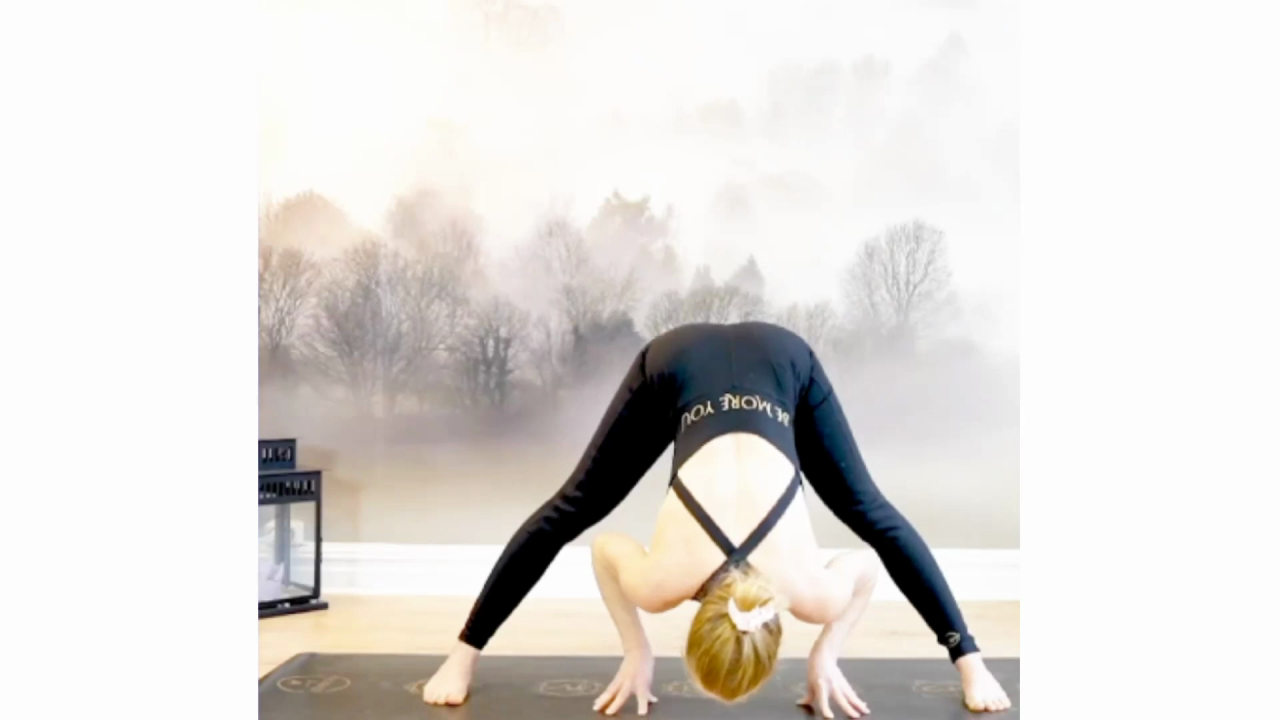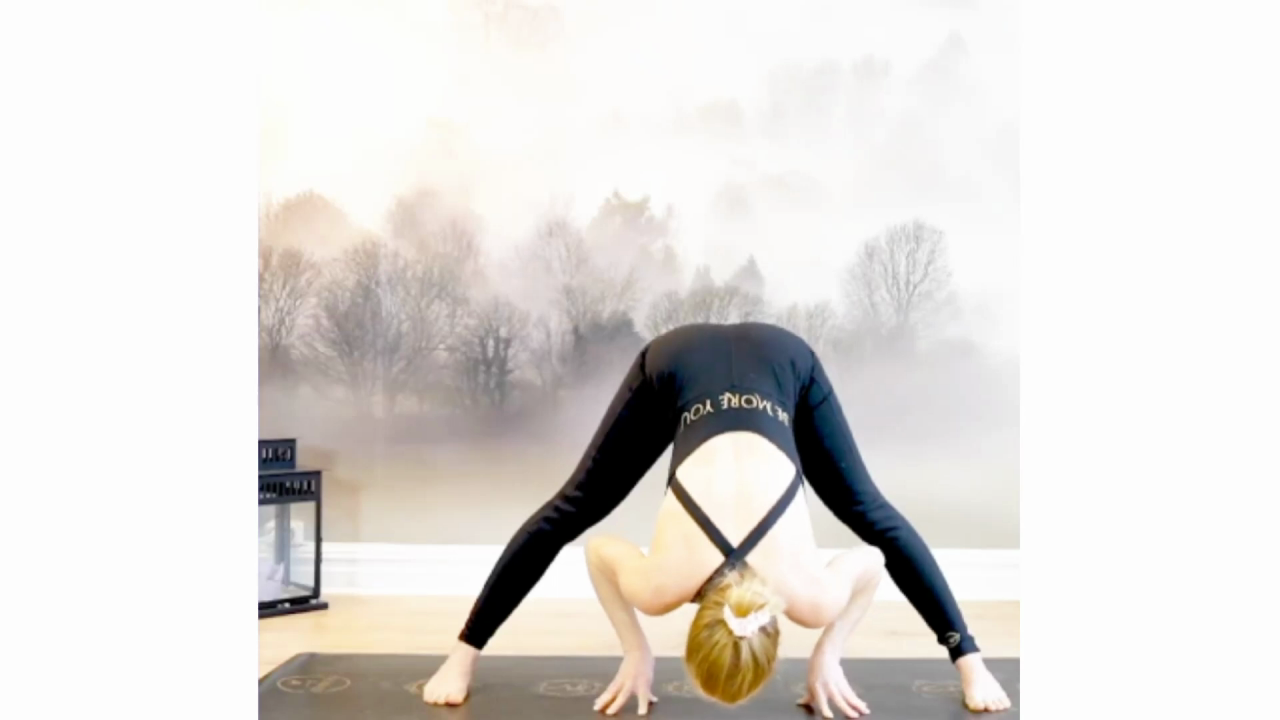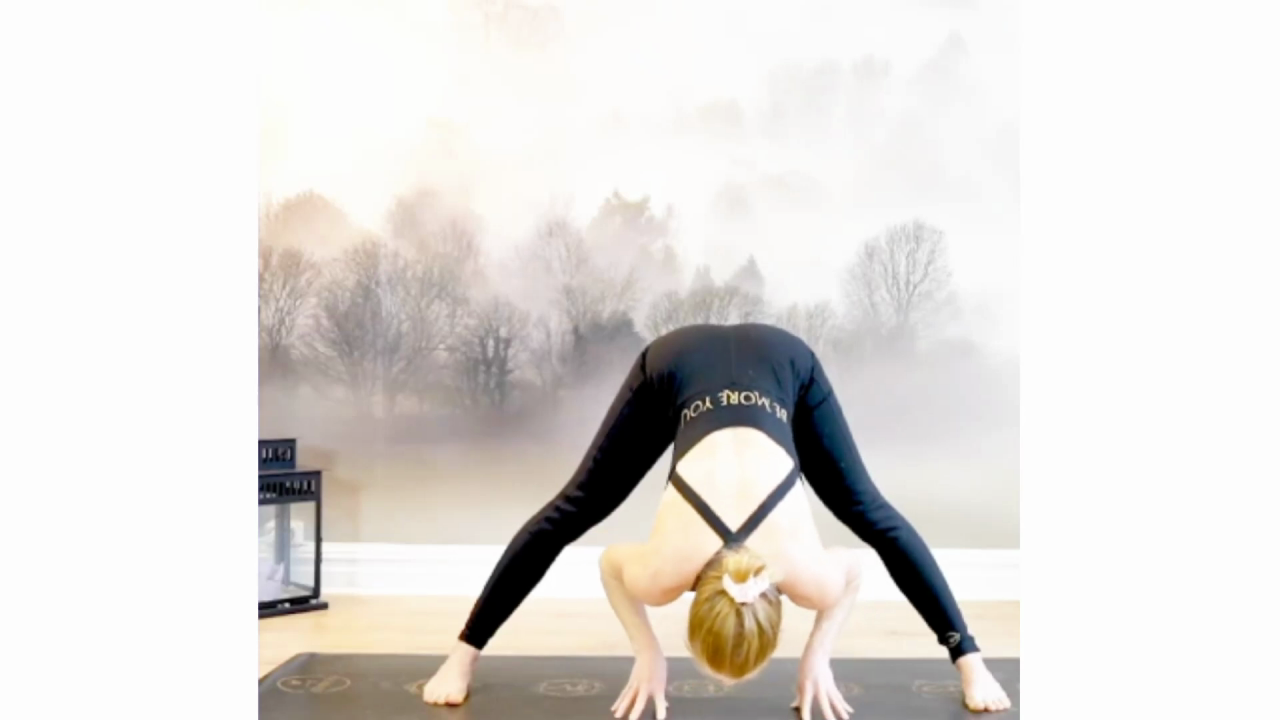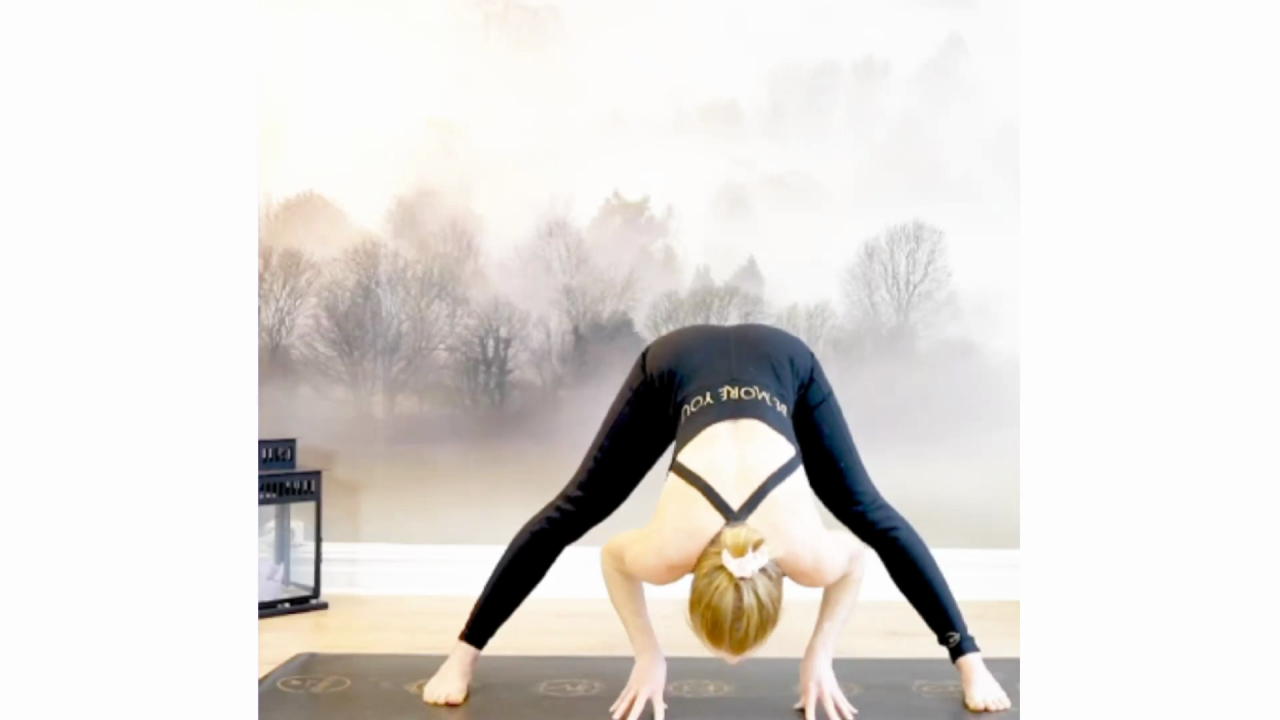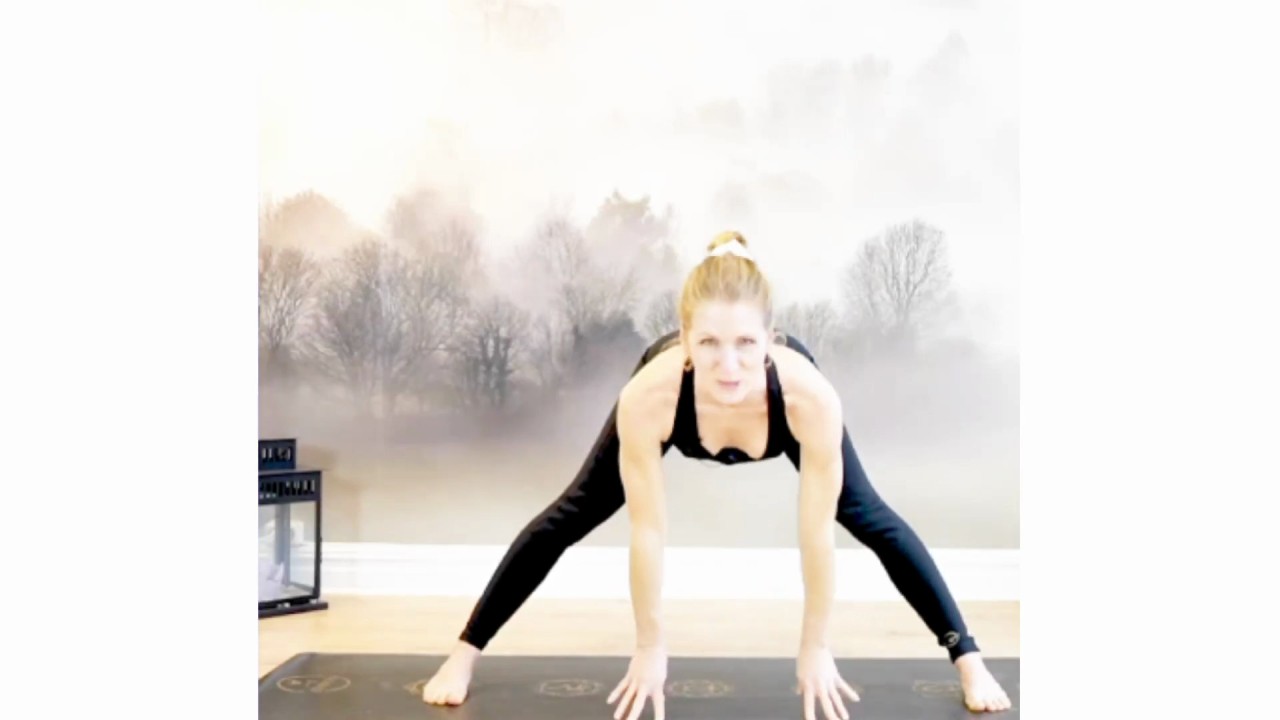
dt=1s
person 1, frame 1
left shoulder: (812, 595)
right shoulder: (661, 583)
left elbow: (867, 562)
right elbow: (600, 546)
left wrist: (825, 654)
right wrist: (636, 651)
left hip: (780, 360)
right hip: (679, 361)
left knee: (873, 515)
right knee: (570, 510)
left ankle: (969, 659)
right ankle: (464, 651)
person 1, frame 2
left shoulder: (808, 597)
right shoulder: (660, 585)
left elbow: (874, 555)
left wrist: (828, 656)
right wrist: (635, 652)
left hip: (781, 360)
right hip: (679, 361)
left knee: (872, 515)
right knee: (570, 511)
left ankle: (969, 659)
right ankle: (464, 651)
person 1, frame 3
left shoulder: (808, 577)
right shoulder: (663, 573)
left elbow: (853, 570)
right elbow: (608, 562)
left wrist: (818, 656)
right wrist: (648, 655)
left hip: (781, 361)
right hip: (679, 362)
left knee: (871, 515)
right knee: (572, 511)
left ankle: (969, 660)
right ankle: (464, 652)
person 1, frame 4
left shoulder: (808, 553)
right shoulder: (665, 552)
left elbow: (856, 556)
right elbow: (611, 555)
left wrist: (820, 656)
right wrist: (647, 657)
left hip: (781, 360)
right hip: (677, 362)
left knee: (872, 516)
right knee: (571, 511)
left ankle: (968, 659)
right ankle: (465, 651)
person 1, frame 5
left shoulder: (808, 394)
right shoulder: (647, 395)
left elbow: (818, 532)
right elbow: (647, 531)
left wrist: (815, 649)
right wrist: (649, 647)
left hip: (779, 403)
right hip: (675, 388)
left knee: (869, 519)
right knee: (572, 514)
left ankle: (968, 660)
right ankle: (465, 651)
